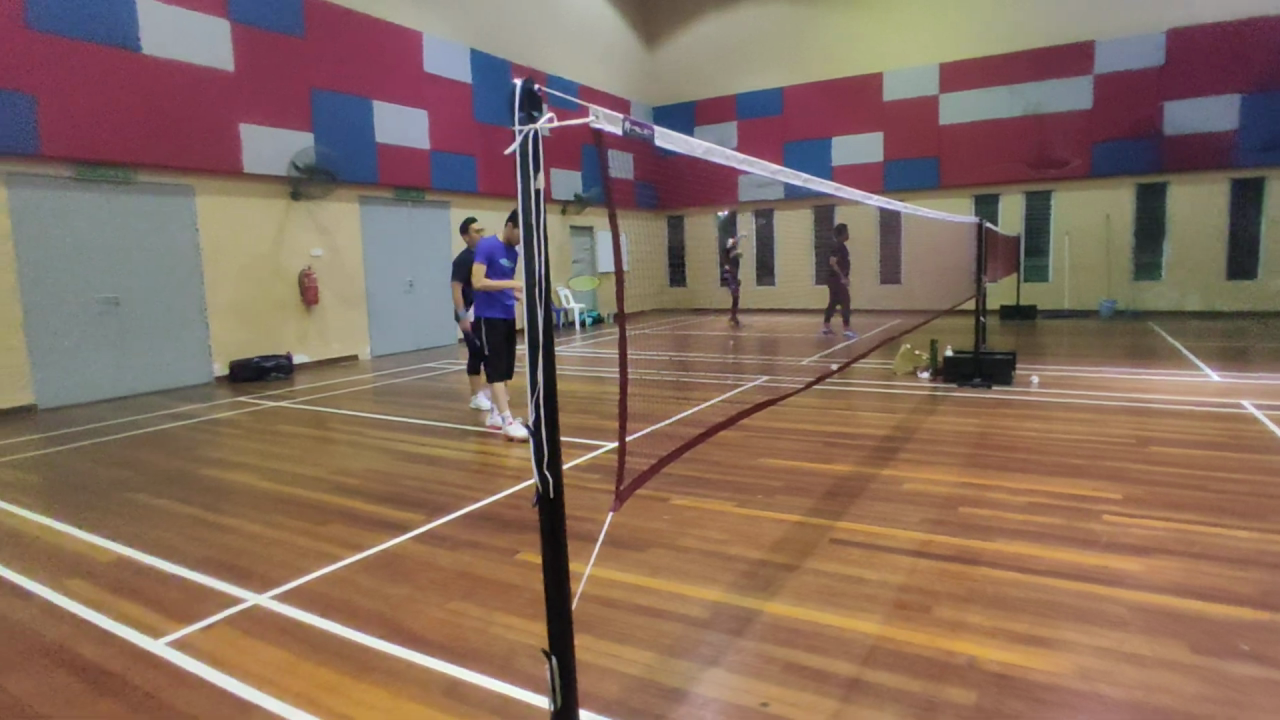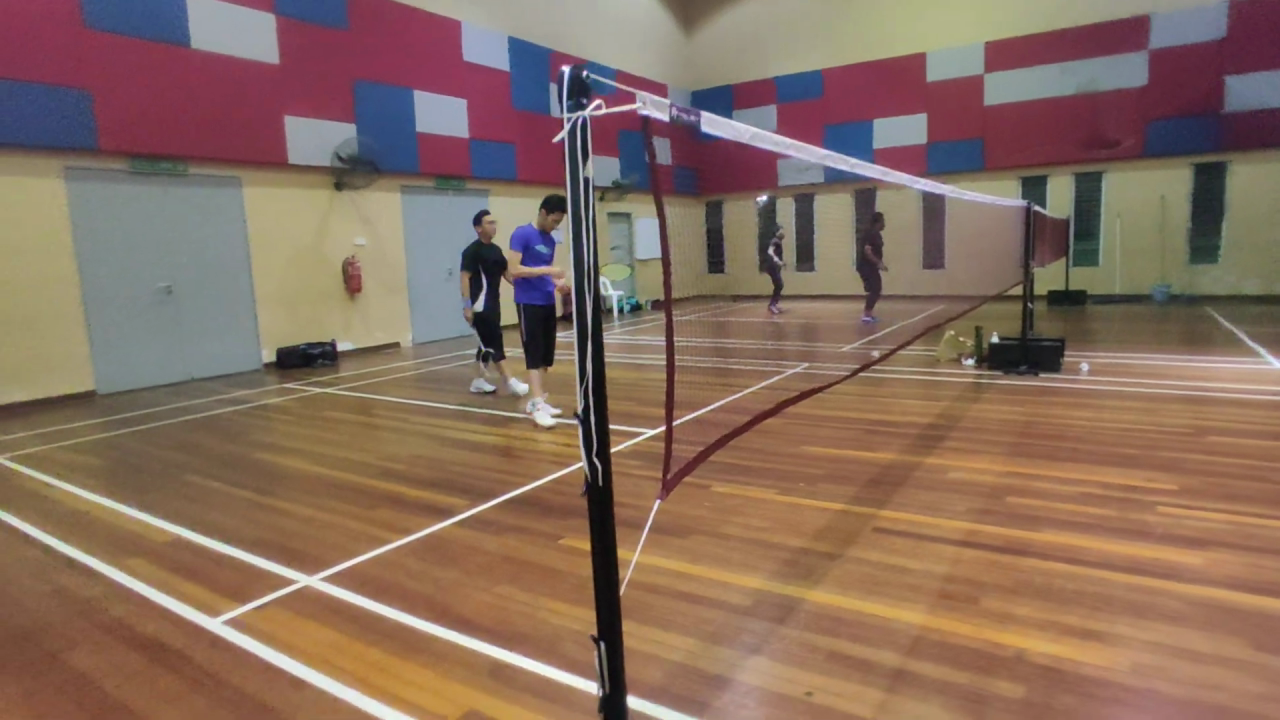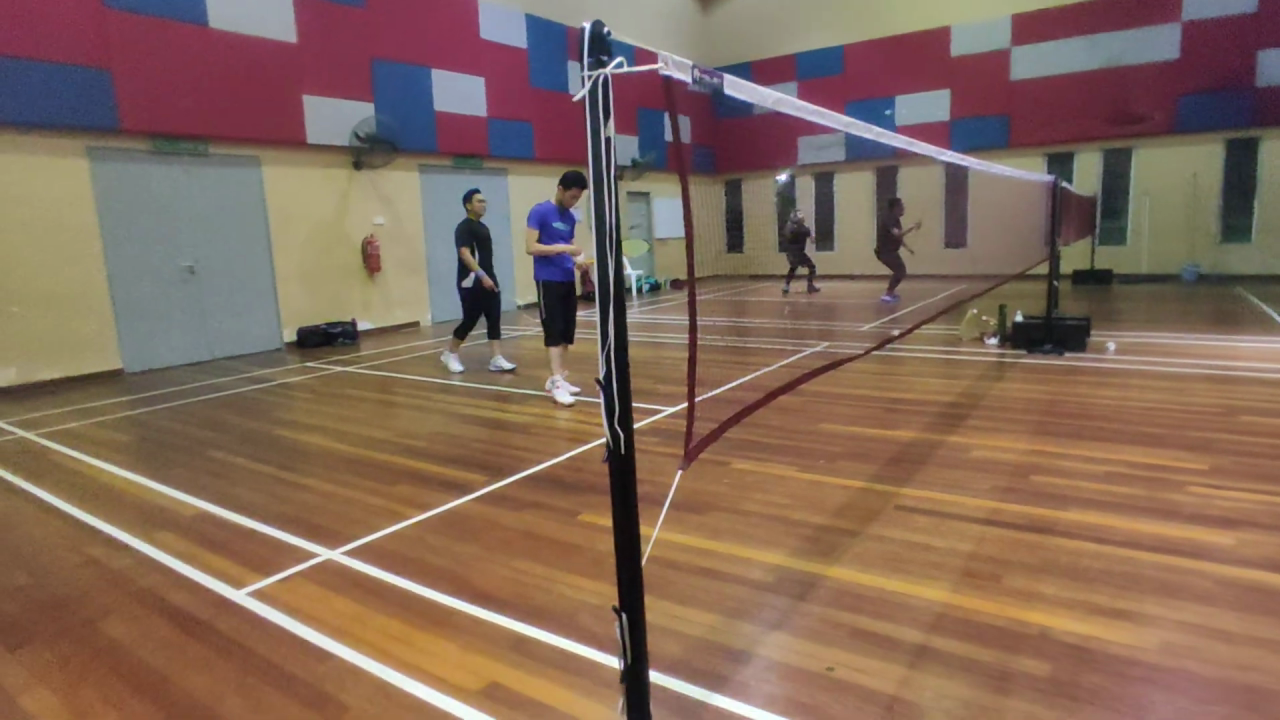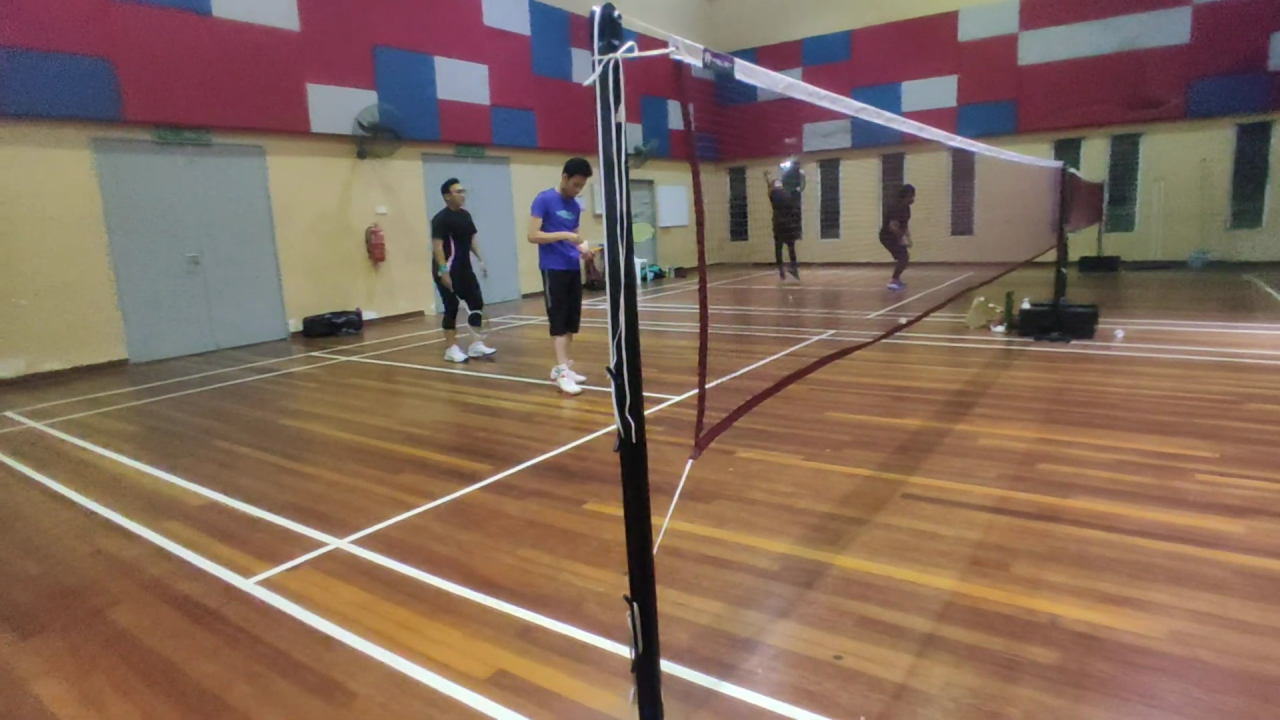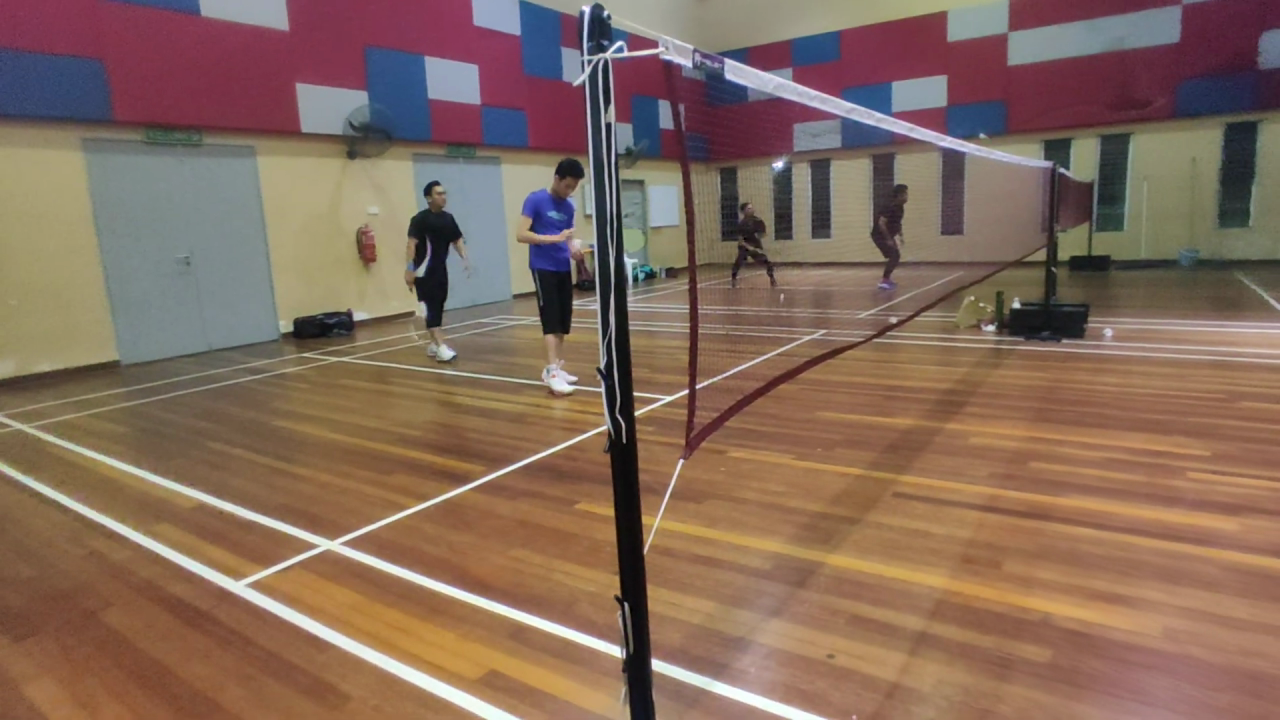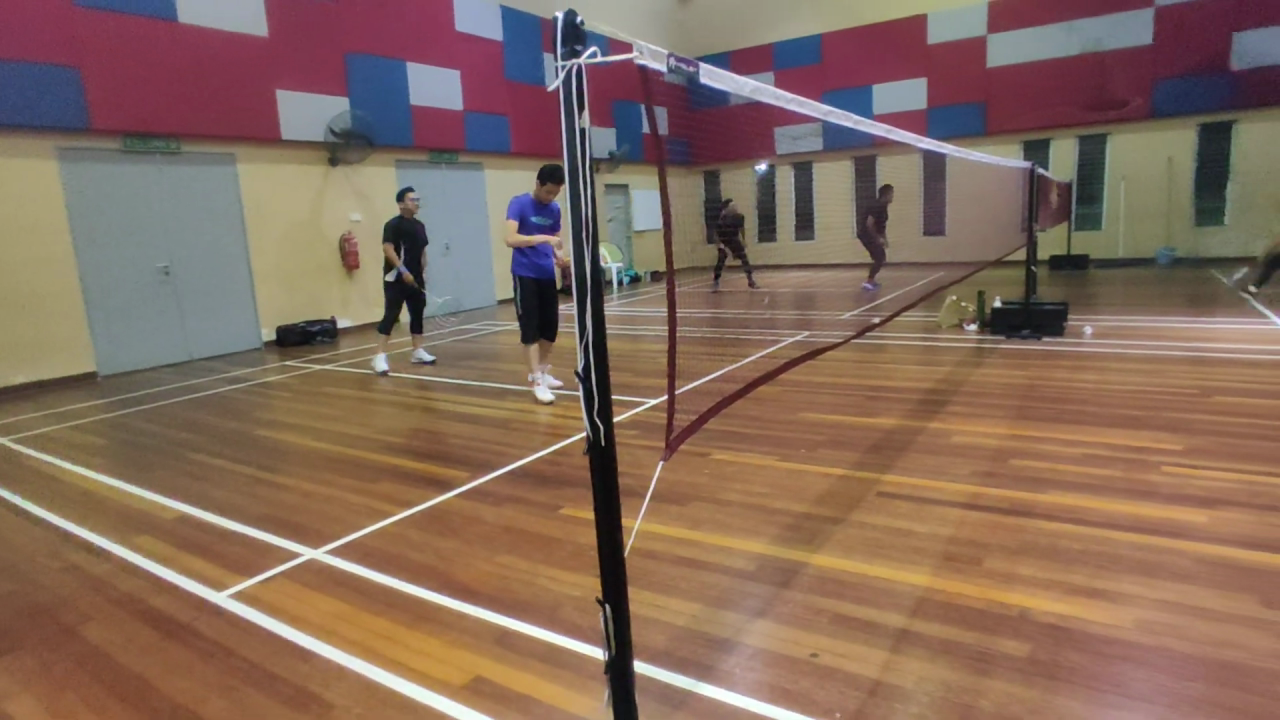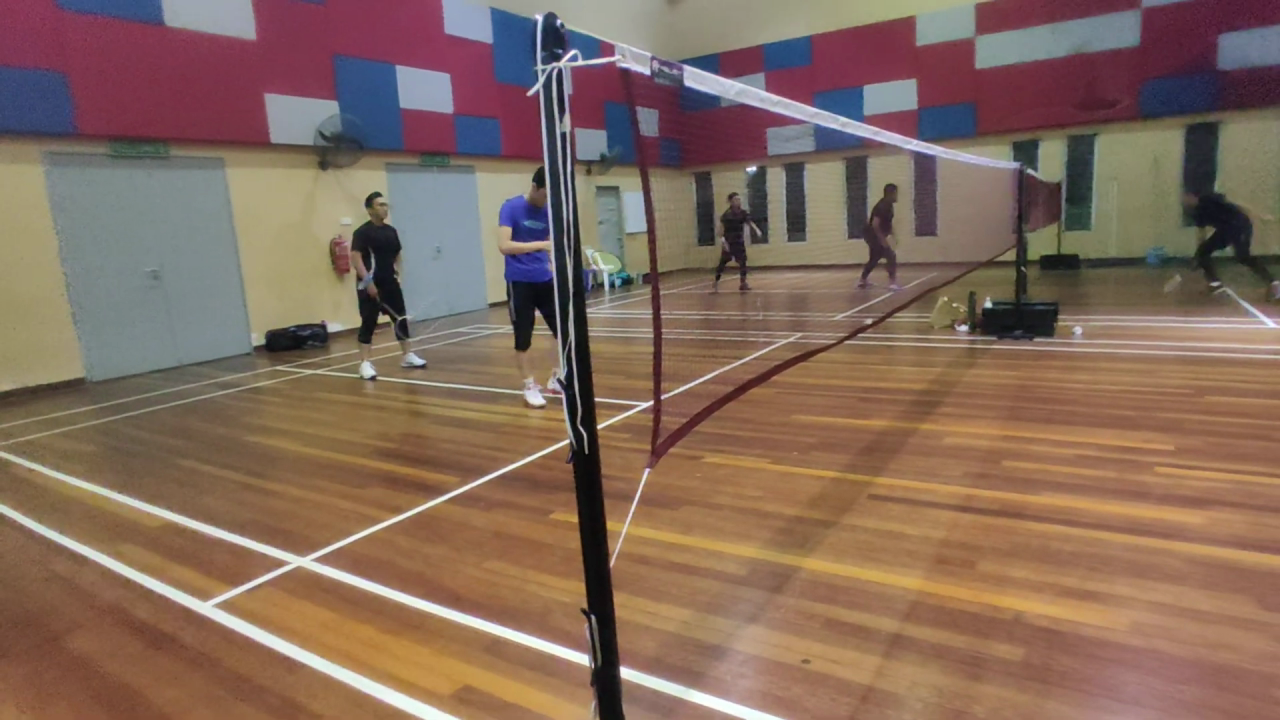
dt=0.4s
person 1, frame 1
left shoulder: (514, 252)
right shoulder: (486, 246)
right elbow: (477, 282)
left wrist: (521, 295)
right wrist: (511, 284)
left hip: (508, 316)
right hip: (489, 316)
left knee: (506, 369)
right knee: (497, 369)
left ankle: (496, 414)
right ankle: (508, 421)
person 1, frame 2
left shoulder: (551, 240)
right shoulder: (522, 234)
right elbow: (514, 270)
left wrist: (558, 283)
right wrist: (547, 269)
left hip: (548, 303)
right hip: (529, 304)
left knee: (546, 355)
right knee: (534, 354)
left ankle: (538, 400)
right ankle: (537, 405)
person 1, frame 3
left shoulder: (570, 217)
right shoulder: (540, 212)
right elbow: (530, 247)
left wrist: (577, 260)
right wrist: (563, 247)
left hip: (568, 280)
right hip: (549, 281)
left knee: (566, 333)
right knee: (554, 332)
left ankle: (558, 378)
right ankle: (557, 383)
person 1, frame 4
left shoulder: (575, 206)
right shoulder: (544, 200)
right elbow: (532, 235)
left wrist: (583, 248)
right wrist: (564, 235)
left hip: (573, 269)
right hip: (553, 269)
left knee: (571, 321)
right knee: (559, 321)
left ankle: (563, 367)
right ankle: (562, 372)
person 1, frame 5
left shoulder: (568, 206)
right shoulder: (535, 200)
right elbow: (521, 235)
left wrist: (574, 248)
right wrist: (555, 238)
left hip: (563, 269)
right hip: (543, 269)
left knee: (563, 322)
right knee: (551, 321)
left ankle: (555, 367)
right ankle: (552, 373)
person 1, frame 6
left shoulder: (555, 210)
right shoulder: (518, 204)
right elbow: (511, 239)
left wrist: (559, 256)
right wrist: (544, 238)
left hip: (547, 276)
right hip: (525, 276)
left knee: (550, 330)
right knee: (530, 331)
left ankle: (539, 371)
right ankle: (538, 382)
person 1, frame 7
left shoulder: (548, 213)
right shoulder: (511, 208)
right elbow: (504, 246)
left wrist: (555, 262)
right wrist: (540, 244)
left hip: (545, 280)
right hip: (520, 281)
right knee: (523, 336)
left ankle: (558, 379)
right ankle: (530, 386)
person 2, frame 1
right shoulder: (463, 260)
right elbow: (456, 289)
right wrist: (462, 317)
right hip: (471, 315)
right knee: (477, 353)
left ankle: (483, 389)
right ankle: (477, 396)
person 2, frame 2
left shoulder: (496, 249)
right shoulder: (472, 251)
left elbow: (507, 273)
right elbow: (464, 278)
right wrist: (467, 305)
left hip: (492, 303)
right hip: (479, 305)
left knee: (488, 343)
right knee: (494, 341)
left ankle: (479, 381)
right ankle: (510, 382)
person 2, frame 3
left shoulder: (484, 227)
right shoulder: (464, 228)
right elbow: (466, 255)
right wrist: (482, 276)
left hip: (488, 281)
right hip: (471, 283)
left knee: (494, 319)
right knee: (470, 320)
left ankle: (497, 359)
right ankle: (450, 354)
person 2, frame 4
left shoulder: (466, 215)
right shoulder: (441, 219)
right elbow: (437, 246)
left wrist: (480, 260)
right wrist: (443, 272)
left hip: (466, 270)
right hip: (448, 272)
left knee: (477, 305)
right knee: (451, 309)
left ankle: (477, 344)
right ankle: (451, 349)
person 2, frame 5
left shoulder: (449, 218)
right shoulder: (420, 219)
left elbow: (457, 240)
right elbow: (411, 245)
left wrist: (465, 259)
right wrist: (410, 270)
left hip: (440, 270)
right hip: (424, 272)
left knee: (438, 307)
right knee: (432, 308)
left ankle: (434, 345)
right ankle: (441, 346)
person 2, frame 6
left shoulder: (419, 225)
right shoulder: (394, 224)
right elbow: (388, 250)
left wrist: (424, 270)
right wrist: (403, 271)
left hip: (415, 277)
right hip: (395, 278)
left knee: (418, 314)
right knee: (391, 316)
left ankle: (418, 352)
right ankle: (380, 356)
person 2, frame 7
left shoulder: (391, 231)
right shoulder: (363, 232)
left elbow: (397, 255)
right elbow: (356, 258)
left wrist: (398, 275)
right wrist: (367, 281)
left hip: (391, 284)
right hip: (371, 286)
left knee: (401, 319)
right knee: (369, 323)
left ankle: (408, 356)
right ankle: (365, 364)
